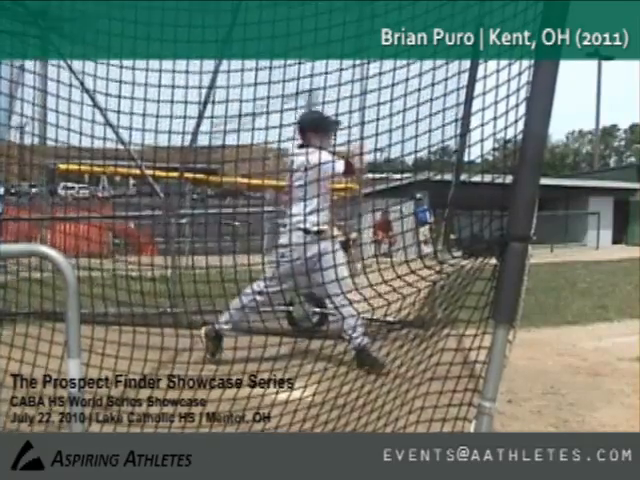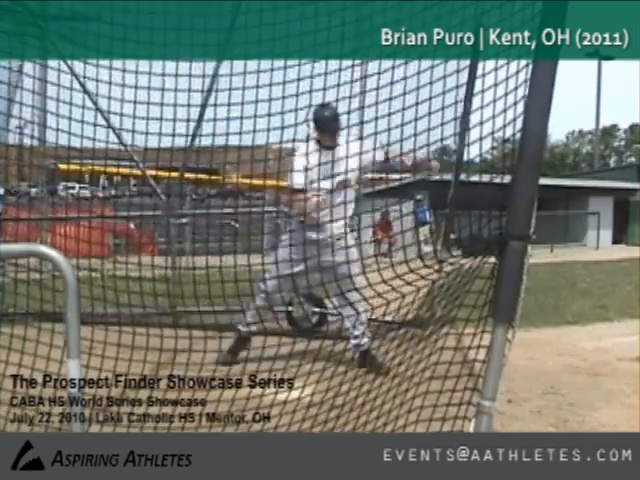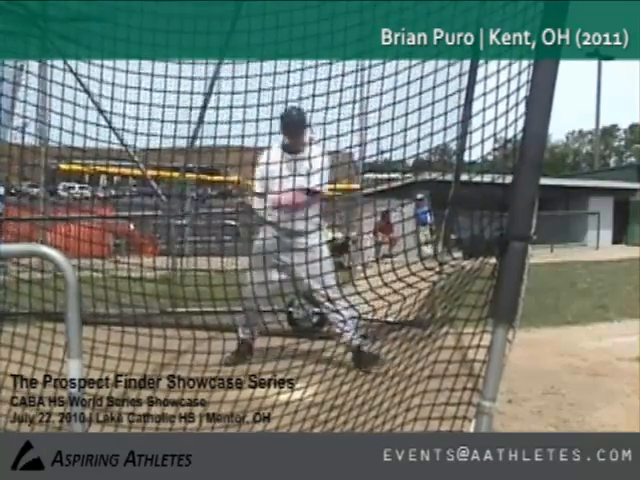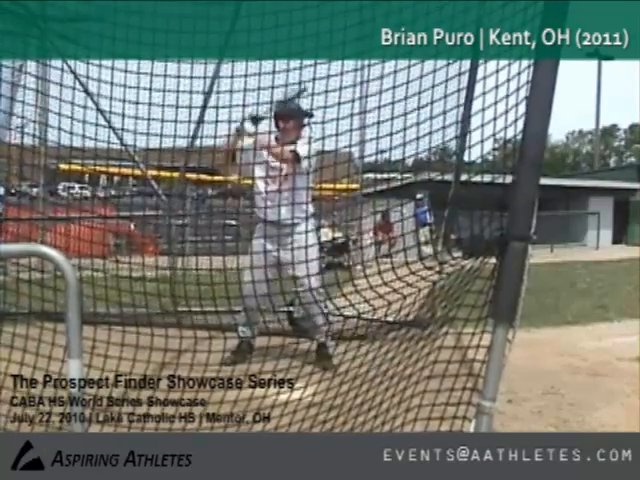
dt=0.4s
person 1, frame 1
left shoulder: (303, 151)
right shoulder: (316, 157)
right elbow: (354, 168)
right wrist: (358, 154)
left hip: (321, 235)
right hip: (299, 238)
left knee: (340, 290)
right knee: (266, 288)
left ankle: (360, 349)
right ankle: (217, 332)
person 1, frame 2
left shoulder: (353, 149)
right shoulder: (302, 154)
left elbow: (379, 158)
right elbow: (296, 199)
right wrist: (316, 220)
left hip: (338, 233)
right hip: (304, 232)
left knee: (348, 291)
right knee: (272, 284)
left ankle: (363, 351)
right ankle: (243, 336)
person 1, frame 3
left shoulder: (318, 155)
right shoulder: (268, 156)
left elbow: (309, 196)
right elbow: (257, 194)
left wrist: (275, 201)
right wrist: (255, 203)
left hip: (307, 234)
right hip: (272, 233)
left knee: (326, 290)
right knee: (255, 289)
left ankle: (358, 346)
right ankle: (246, 343)
person 1, frame 4
left shoulder: (306, 146)
right shoulder: (259, 146)
left elbow: (285, 156)
left wrist: (255, 135)
right wrist: (240, 132)
left hip: (299, 229)
right hip: (266, 229)
left knee: (310, 288)
right knee: (252, 287)
left ankle: (323, 345)
right ankle: (246, 342)
